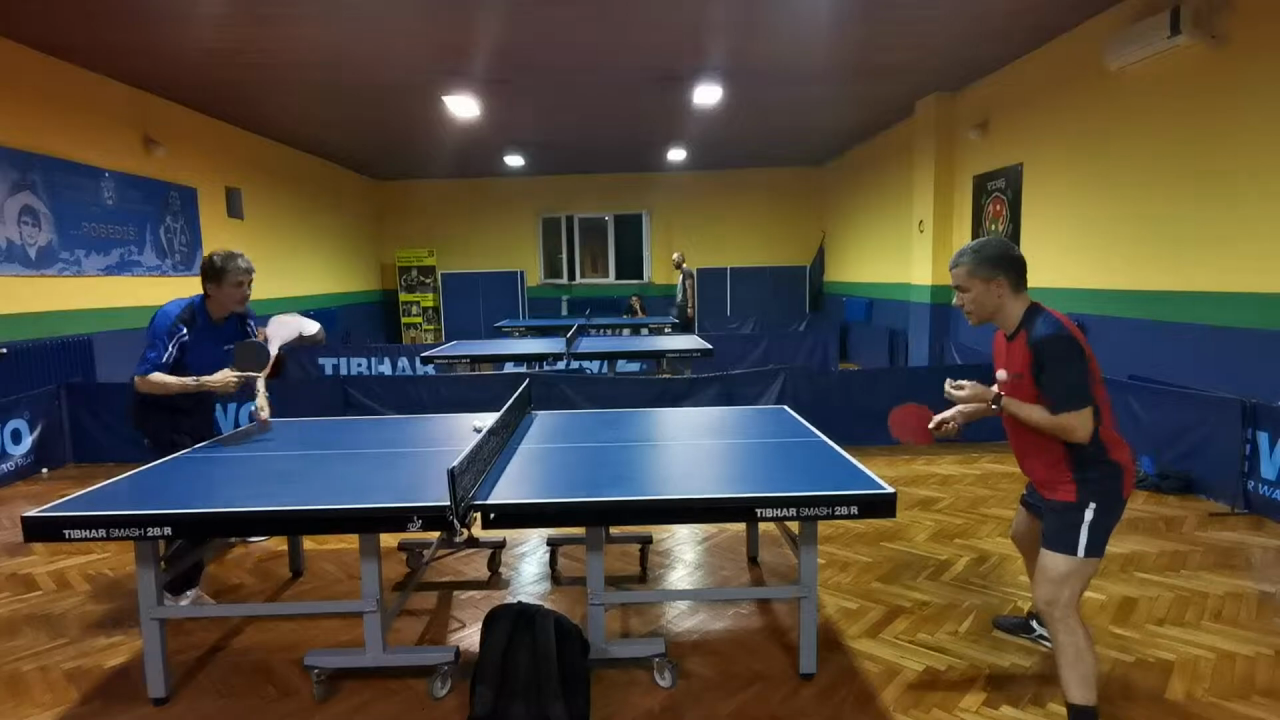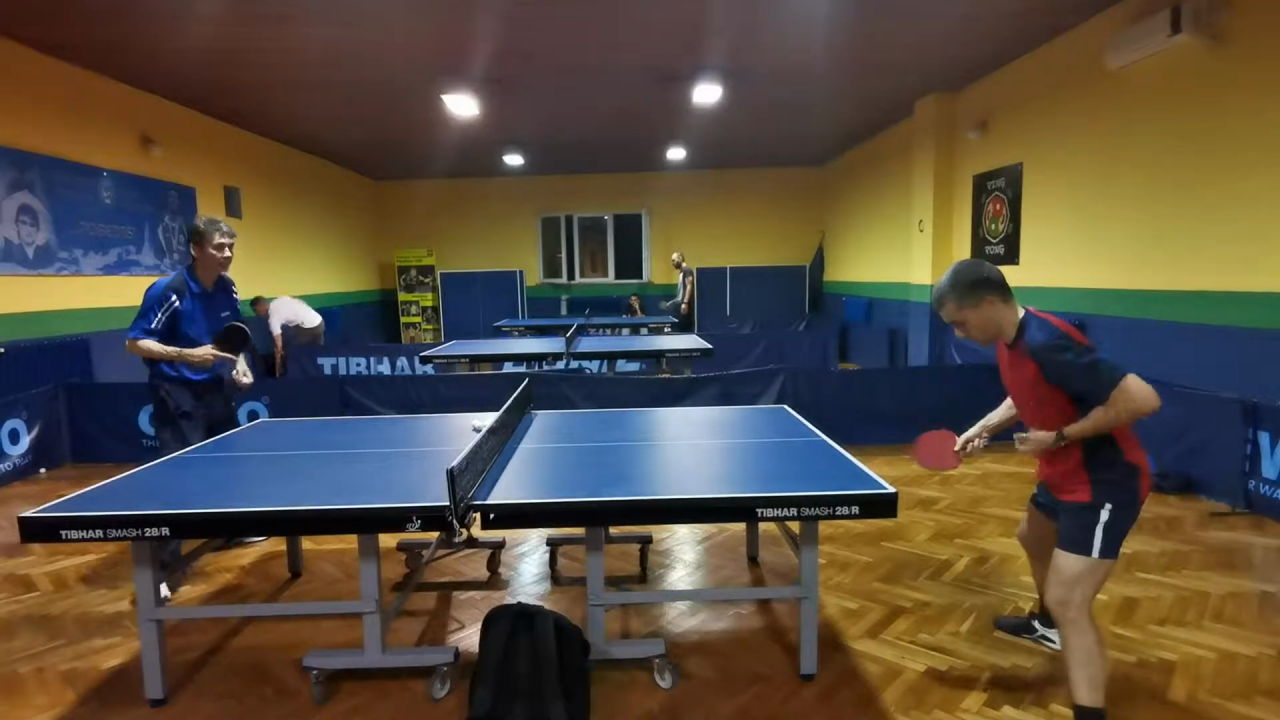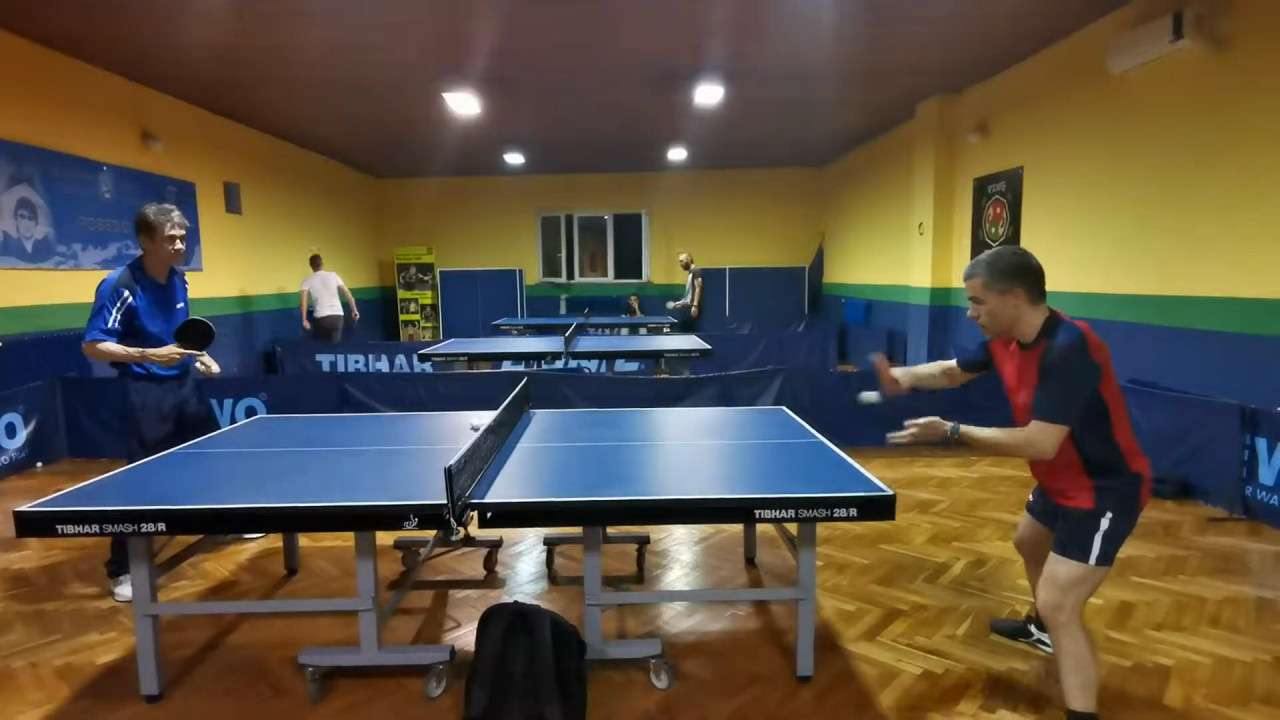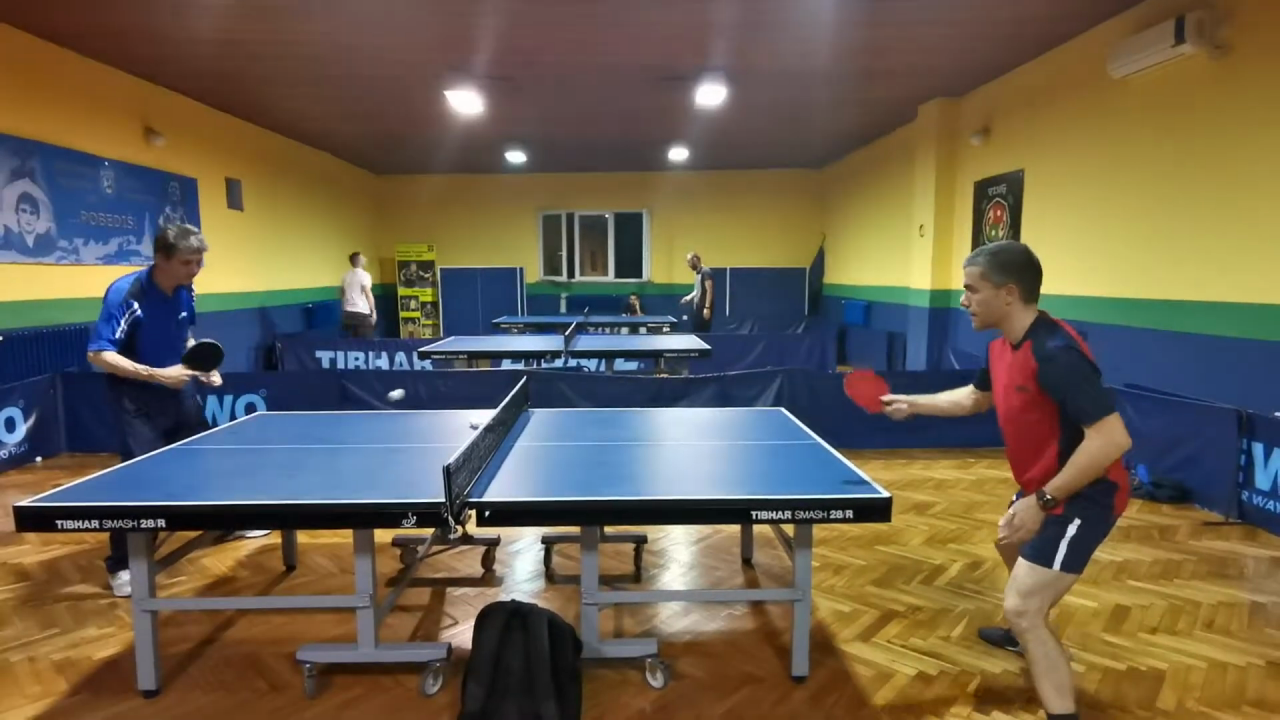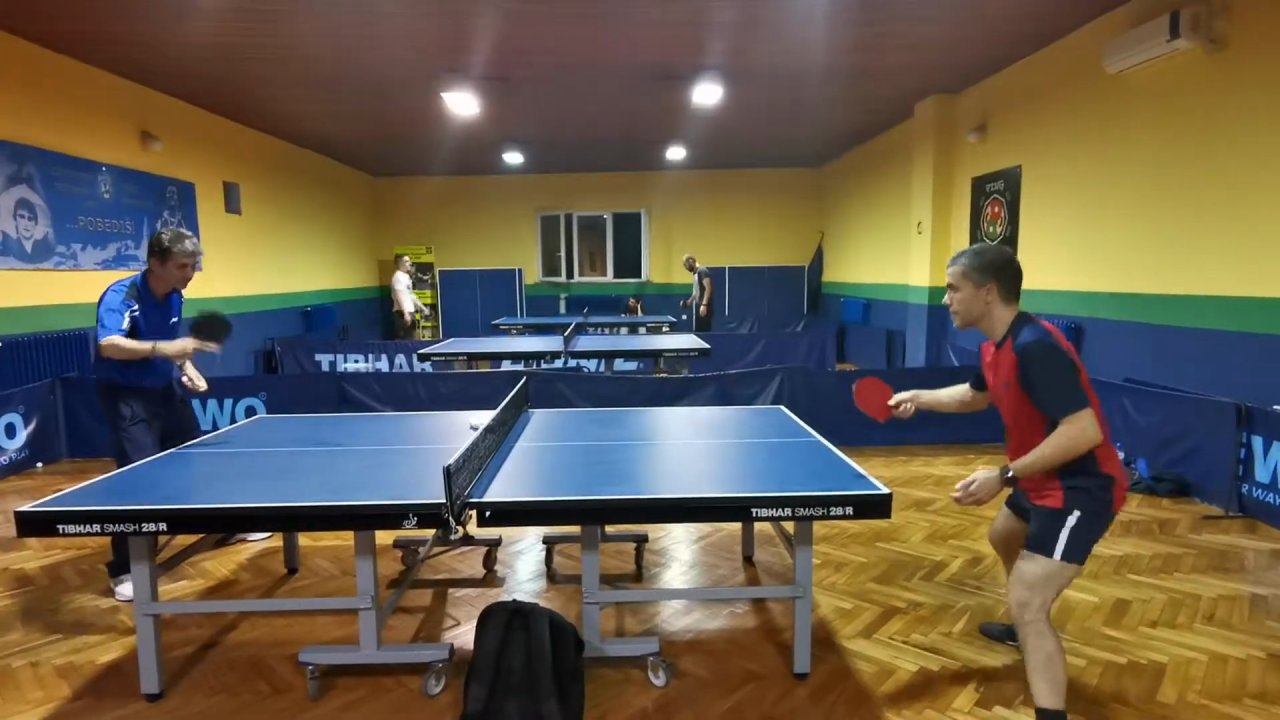
dt=0.5s
person 1, frame 1
left shoulder: (1049, 339)
right shoulder: (1006, 333)
left elbow: (1077, 428)
left wrist: (993, 403)
right wrist: (965, 409)
left hip: (1090, 482)
right hip: (1053, 475)
left knee: (1056, 599)
right knee: (1026, 538)
right ankle: (1042, 623)
person 1, frame 2
left shoulder: (1047, 344)
right shoulder: (1011, 340)
left elbow: (1141, 400)
left wrist: (1058, 437)
right wrist: (985, 426)
left hip: (1104, 484)
right hip: (1066, 475)
left knee: (1068, 601)
right knee: (1033, 538)
right ankle: (1045, 623)
person 1, frame 3
left shoulder: (1068, 348)
right shoulder: (1005, 339)
left elbow: (1040, 443)
right elbow: (955, 370)
left wrist: (950, 432)
right wrist: (906, 375)
left hip: (1105, 489)
right hip: (1058, 482)
left knee: (1059, 604)
right knee: (1030, 543)
right ankle: (1041, 627)
person 1, frame 4
left shoulder: (1056, 353)
right shoulder: (1002, 345)
left elbow: (1111, 438)
right elbow: (975, 398)
left wrist: (1041, 502)
right wrist: (912, 403)
left hip: (1081, 497)
right hip: (1044, 488)
left knee: (1021, 606)
right knee: (1011, 549)
right ankle: (1028, 637)
person 1, frame 5
left shoulder: (1033, 347)
right shoulder: (995, 344)
left elbow: (1084, 432)
right elbow: (974, 393)
left wrist: (1005, 476)
right wrist: (918, 398)
left hip: (1082, 489)
right hip: (1045, 480)
left knee: (1024, 601)
right knee: (1003, 538)
right ankle: (1026, 630)
person 2, frame 1
left shoulder: (242, 318)
right shoulder: (174, 319)
right elbow: (144, 380)
left wrist: (260, 394)
right wrist: (206, 383)
left hip: (198, 411)
right hip: (160, 413)
right ankle: (179, 589)
person 2, frame 2
left shoulder: (227, 289)
right shoulder: (167, 290)
right elbow: (135, 342)
left wrist: (239, 364)
right wrist: (186, 355)
left hip: (215, 388)
right hip: (176, 393)
right ankle: (155, 570)
person 2, frame 3
left shoulder: (178, 279)
right shoulder: (119, 286)
right elbow: (92, 345)
left wrist: (199, 354)
right wrist: (149, 355)
left hip: (185, 383)
right hip: (146, 391)
right ankle: (122, 569)
person 2, frame 4
left shoulder: (186, 290)
right shoulder: (125, 293)
right elbow: (98, 354)
right wrist: (156, 374)
left hip: (176, 389)
right hip: (137, 394)
right ankle: (121, 565)
person 2, frame 5
left shoulder: (174, 296)
right shoulder: (120, 296)
right elbow: (109, 345)
left wrist: (186, 365)
right wrist: (163, 348)
left hip: (167, 392)
right hip: (127, 398)
right ankle: (124, 570)
